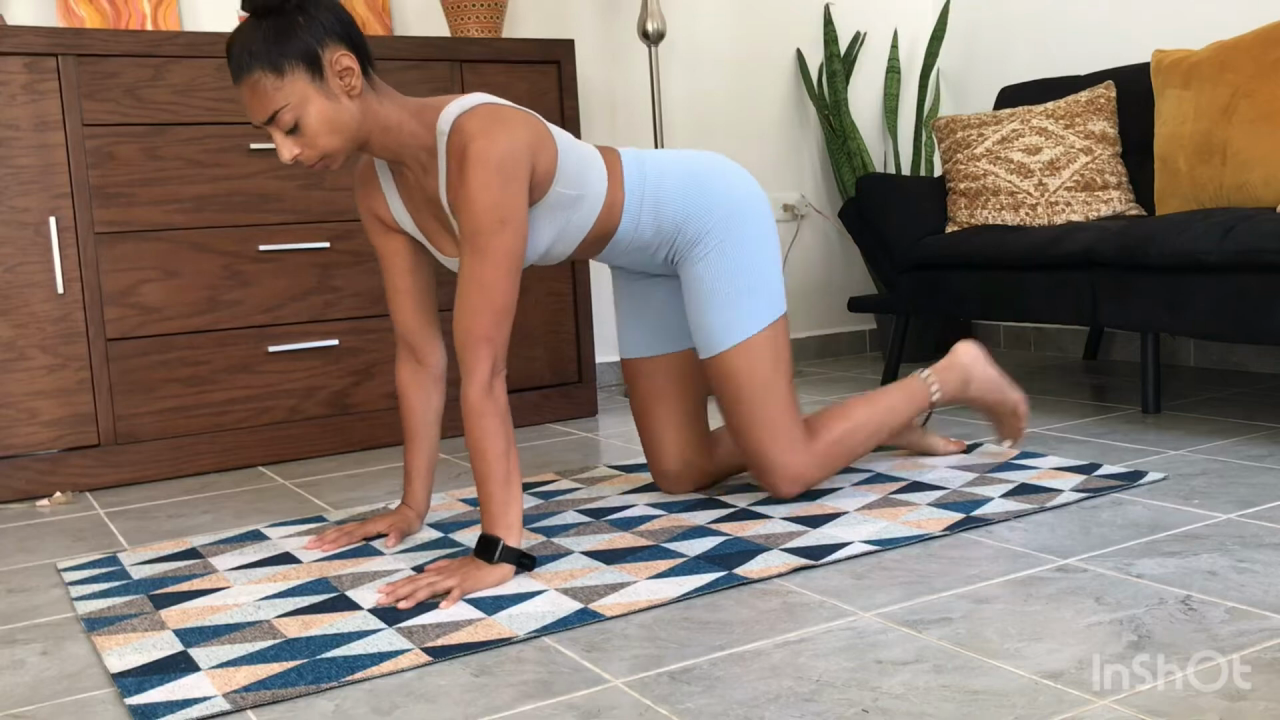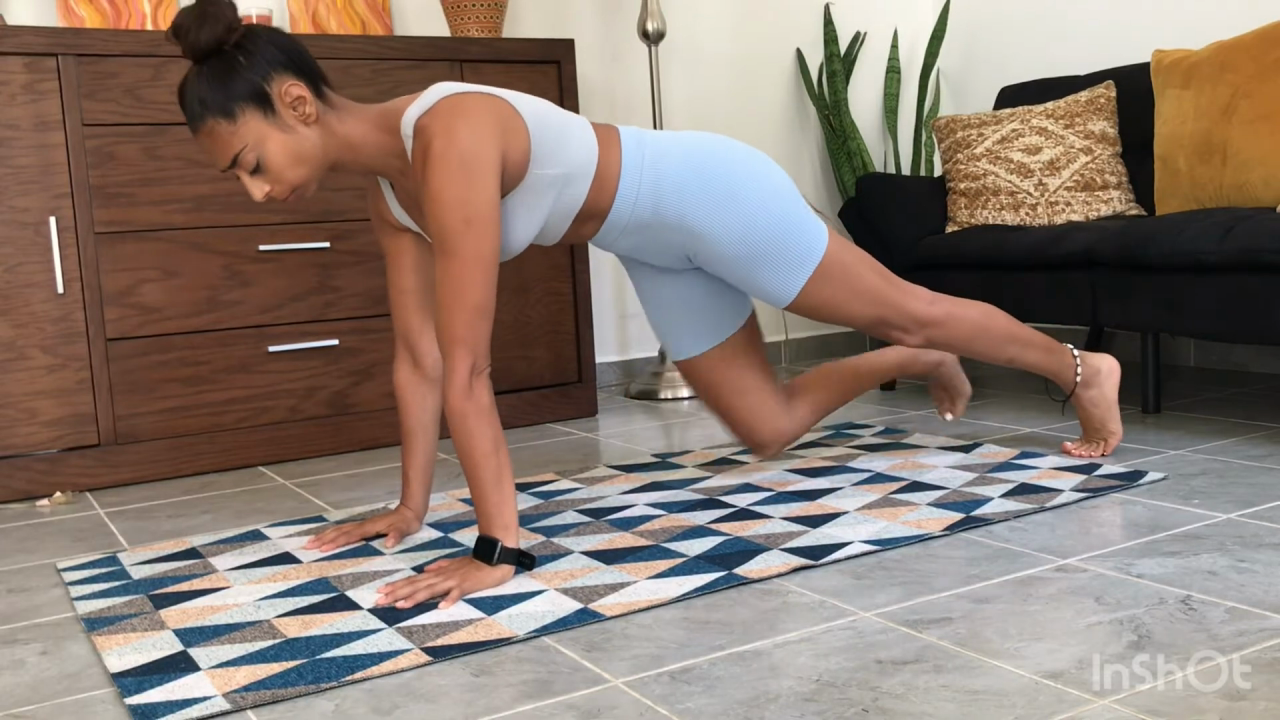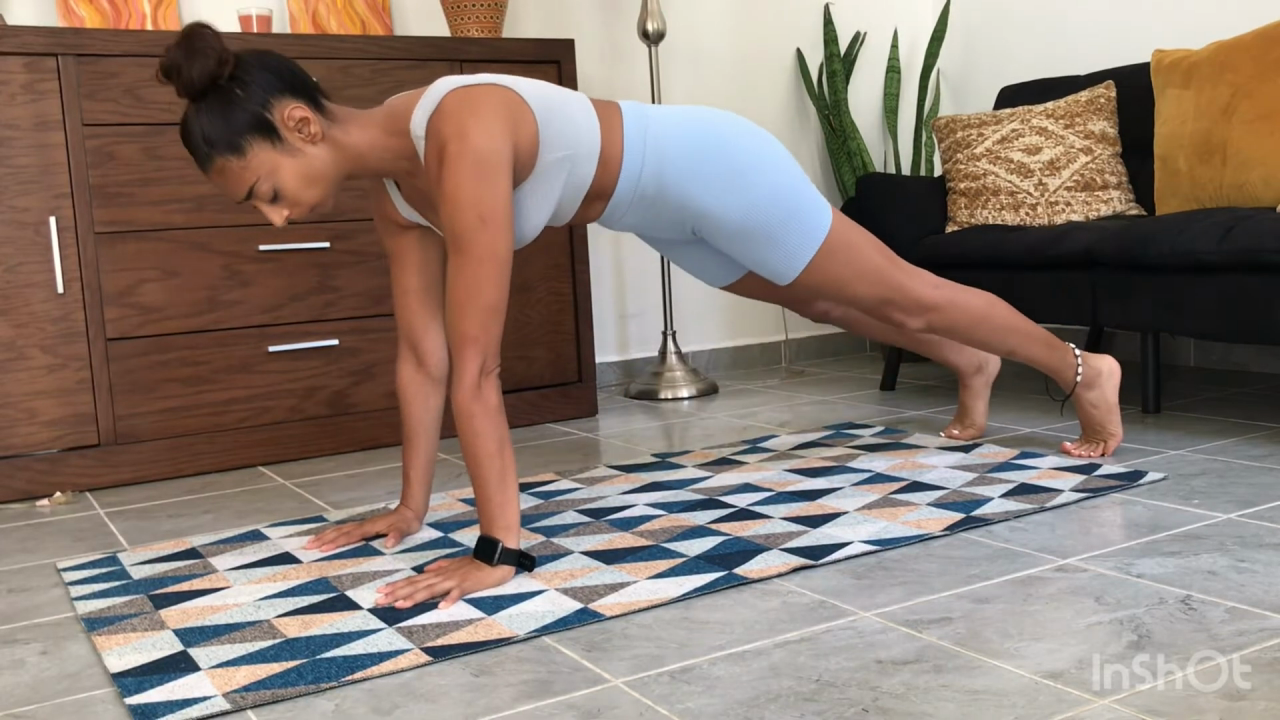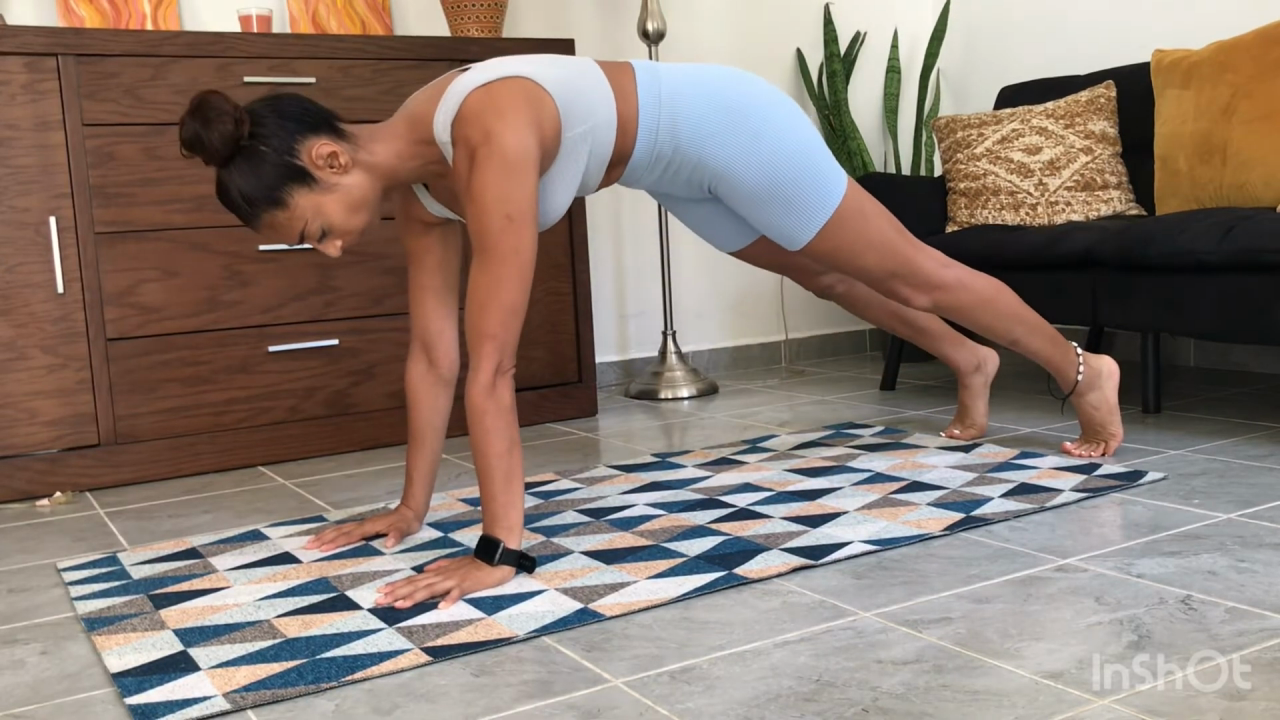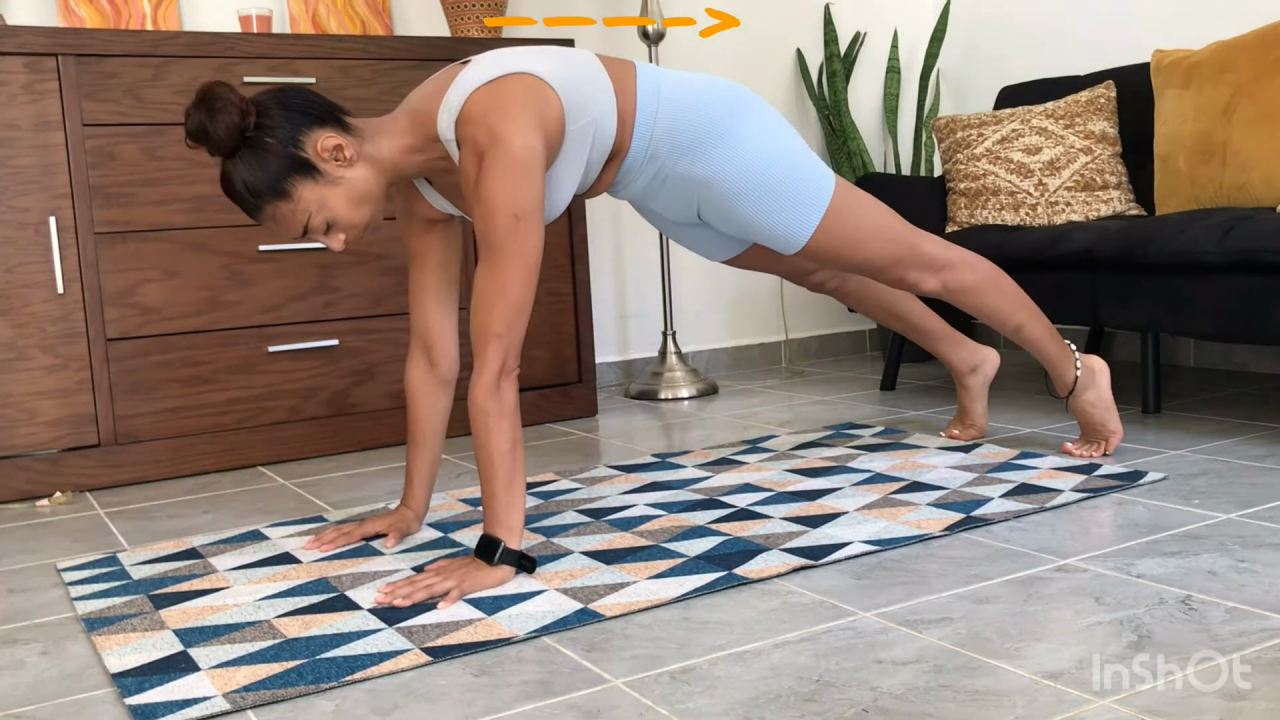
dt=1s
person 1, frame 1
left shoulder: (483, 141)
right shoulder: (377, 188)
left elbow: (482, 368)
right elbow: (420, 355)
left wrist: (501, 546)
right wrist: (412, 507)
left hip: (708, 209)
right hip: (646, 252)
left knee: (788, 472)
right knee: (683, 470)
left ankle: (954, 375)
right ankle: (870, 422)
person 1, frame 2
left shoulder: (448, 138)
right shoulder: (385, 186)
left elbow: (465, 371)
right elbow: (417, 355)
left wrist: (499, 549)
right wrist: (410, 508)
left hip: (710, 193)
right hip: (656, 244)
left knee: (903, 312)
right knee: (768, 428)
left ankle: (1083, 372)
right ankle: (924, 372)
person 1, frame 3
left shoulder: (461, 138)
right shoulder: (390, 176)
left elbow: (477, 368)
right elbow: (424, 354)
left wrist: (499, 548)
right wrist: (411, 505)
left hip: (712, 170)
right hip: (666, 210)
left knee: (900, 292)
right knee: (818, 299)
left ankle: (1082, 372)
right ankle: (969, 366)
person 1, frame 4
left shoulder: (489, 135)
right shoulder: (415, 178)
left elbow: (491, 366)
right elbow: (434, 354)
left wrist: (501, 548)
right wrist: (412, 506)
left hip: (726, 130)
right hip: (678, 172)
left knee: (911, 274)
right knee: (824, 274)
left ankle: (1081, 373)
right ankle: (970, 366)
person 1, frame 5
left shoulder: (494, 131)
right shoulder: (415, 174)
left elbow: (495, 364)
right elbow: (433, 353)
left wrist: (501, 550)
right wrist: (411, 507)
left hip: (711, 143)
right hip: (658, 187)
left knee: (916, 261)
right knee: (823, 274)
left ankle: (1075, 373)
right ankle: (968, 364)
